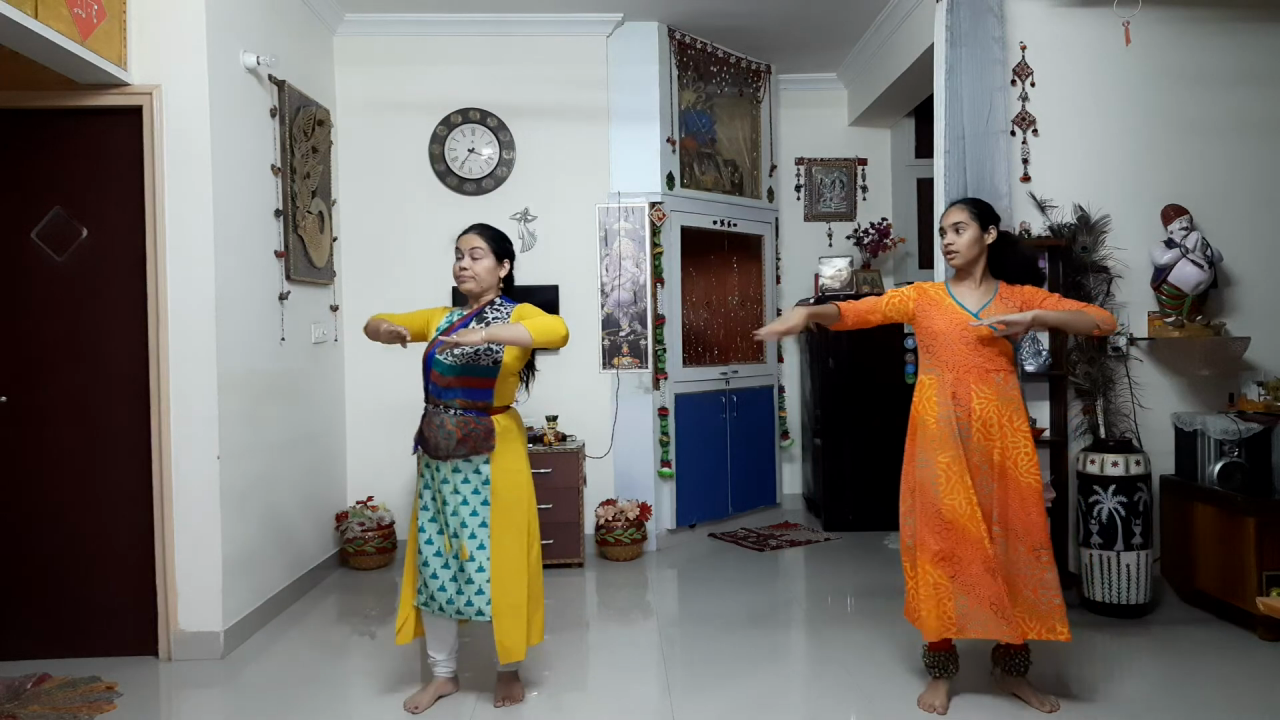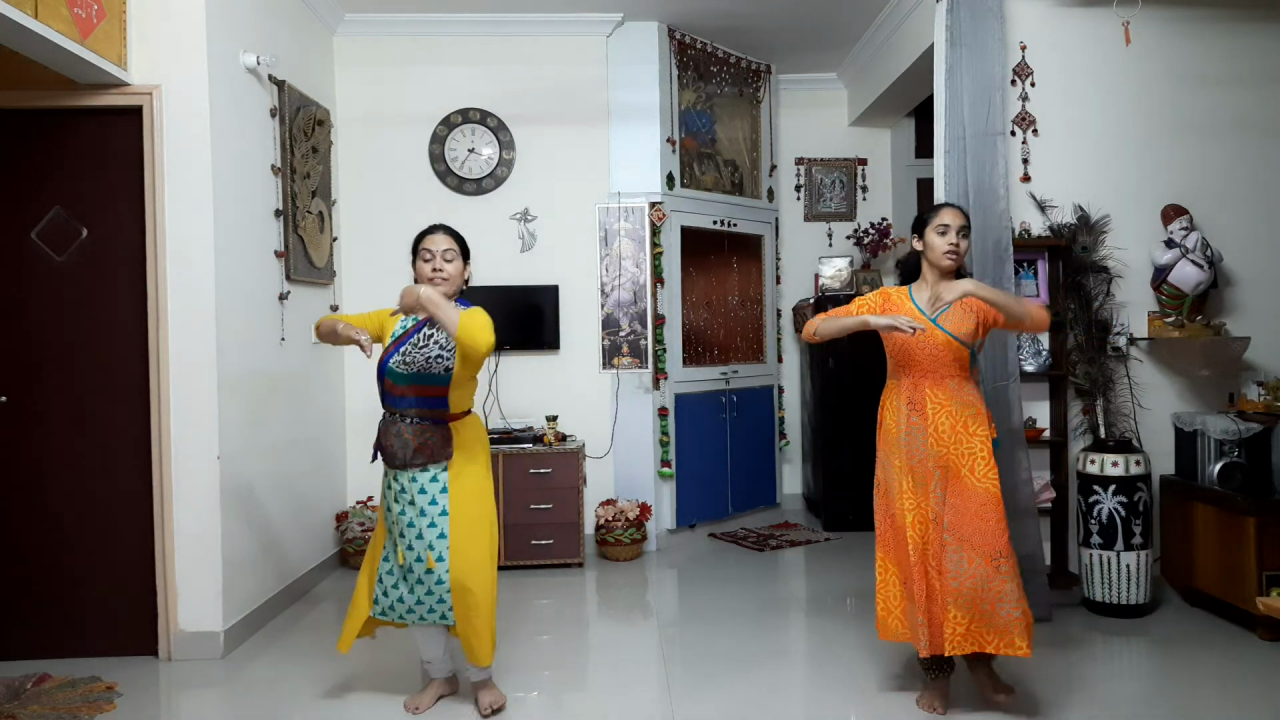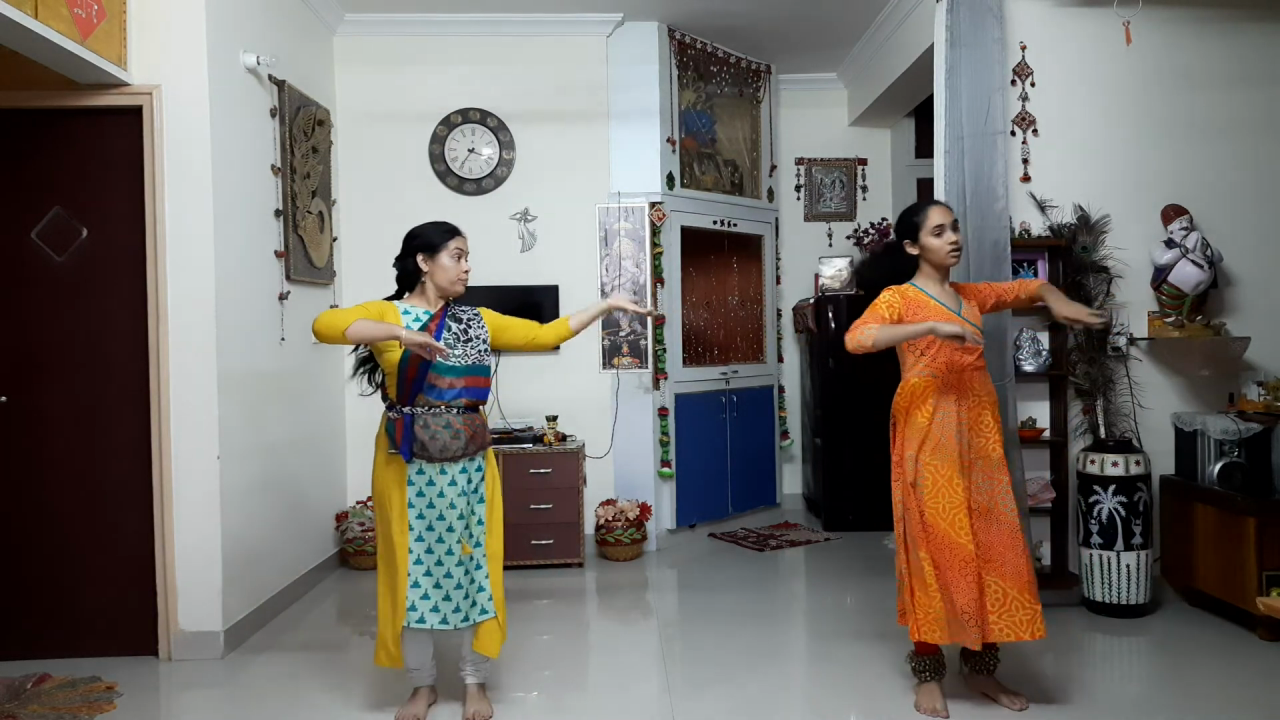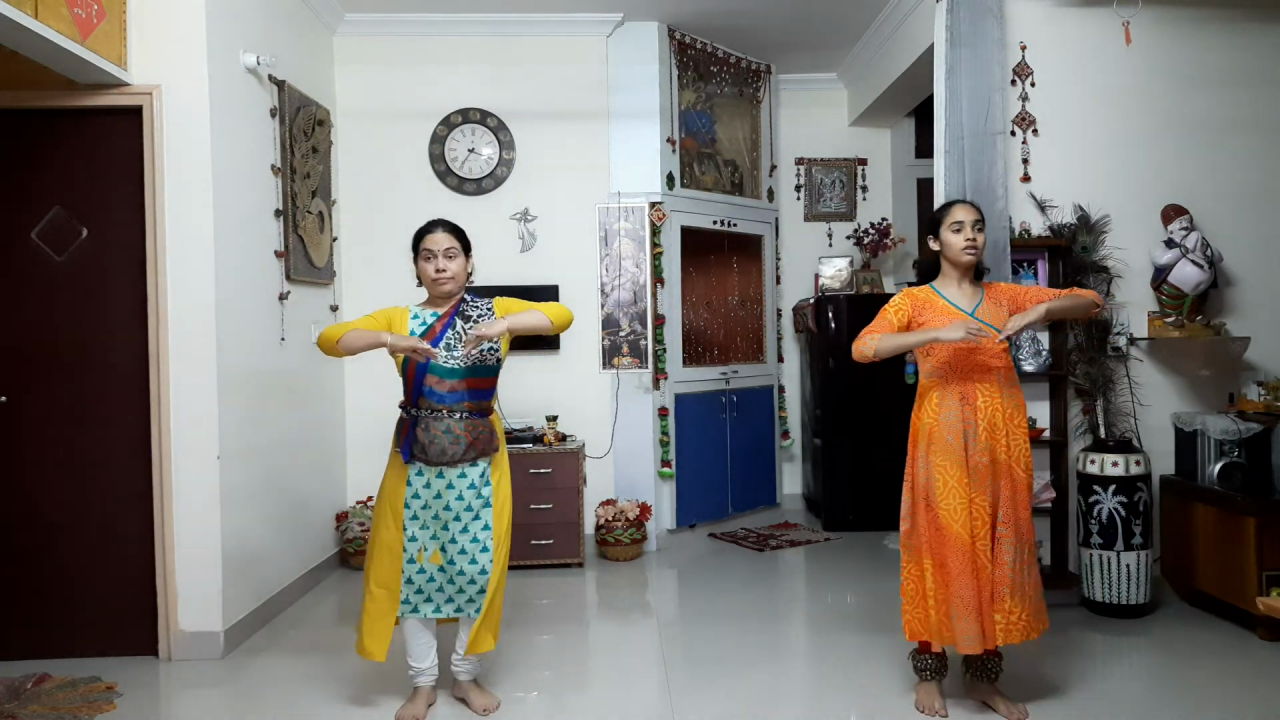
dt=1s
person 1, frame 1
left shoulder: (1020, 296)
right shoulder: (921, 296)
left elbow: (1104, 322)
right elbow: (849, 312)
left wrist: (1035, 318)
right wrist: (805, 312)
left hip: (1001, 432)
right hip: (939, 432)
left knee: (1012, 540)
right knee: (940, 542)
left ankle: (1010, 668)
right ankle: (940, 672)
person 1, frame 2
left shoulder: (978, 301)
right shoulder: (886, 299)
left elbow: (1039, 321)
right elbow: (812, 330)
left wrist: (974, 289)
right wrist: (870, 319)
left hip: (964, 437)
right hip: (906, 440)
left knee: (977, 543)
right knee: (916, 546)
left ankle: (980, 656)
right ankle: (936, 671)
person 1, frame 3
left shoulder: (972, 295)
right shoulder: (896, 297)
left elbow: (1033, 287)
right elbow: (856, 339)
left wrist: (1062, 304)
right wrist: (936, 327)
left hip: (980, 430)
right hip: (927, 433)
left knee: (993, 543)
right knee: (936, 546)
left ankle: (982, 669)
right ankle: (928, 675)
person 1, frame 4
left shoulder: (1005, 296)
right shoulder: (913, 300)
left elbow: (1091, 301)
right elbow: (862, 349)
left wrist: (1040, 310)
right wrist: (936, 332)
left hip: (1002, 435)
right hip: (943, 436)
left knee: (999, 548)
right knee: (942, 546)
left ankle: (983, 675)
right ankle: (929, 674)
person 2, frame 1
left shoulder: (517, 316)
right shoulder: (441, 319)
left elbow: (558, 331)
right elbow: (377, 325)
left wrist: (484, 333)
right wrist: (387, 330)
left hip: (492, 457)
right hip: (438, 458)
left knee: (496, 560)
right knee: (435, 561)
left ankle: (507, 669)
right ankle: (443, 674)
person 2, frame 2
left shoulder: (468, 319)
right shoulder: (396, 320)
left elbow: (480, 345)
right elbow: (323, 326)
left wrist: (433, 301)
right wrist: (347, 330)
left hip: (455, 462)
right hip: (404, 466)
left knee: (462, 568)
right knee: (410, 568)
left ankle: (482, 675)
right ankle: (439, 675)
person 2, frame 3
left shoulder: (479, 320)
right shoulder: (386, 314)
left elbow: (545, 335)
right elbow: (325, 325)
left wrist: (605, 306)
right wrist: (401, 335)
left hip: (468, 461)
right hip: (408, 463)
left knee: (472, 562)
right knee: (414, 566)
person 2, frame 4
left shoulder: (496, 309)
right shoulder: (399, 318)
left elbow: (561, 315)
right elbow: (329, 339)
left wrist: (503, 327)
right wrist: (388, 341)
left hip: (478, 463)
right hip: (417, 463)
left knee: (476, 566)
right knee: (416, 567)
left ankle: (465, 676)
